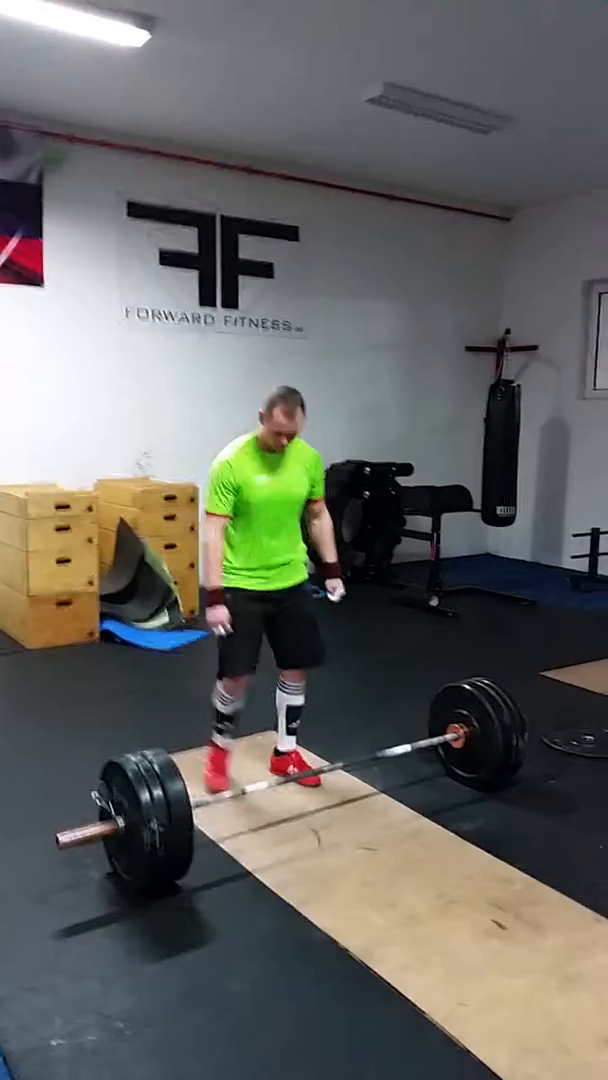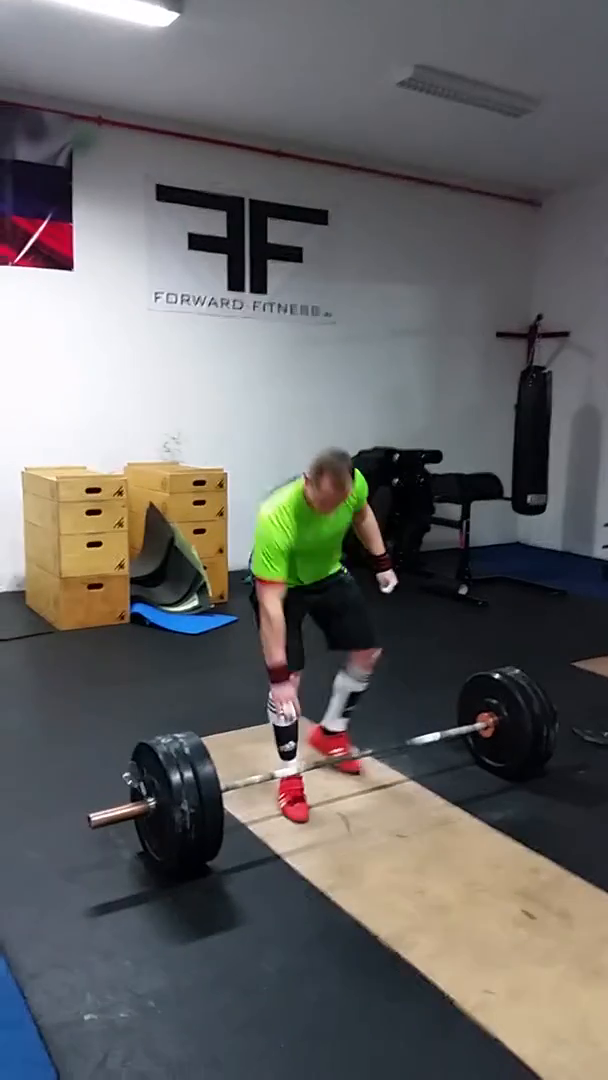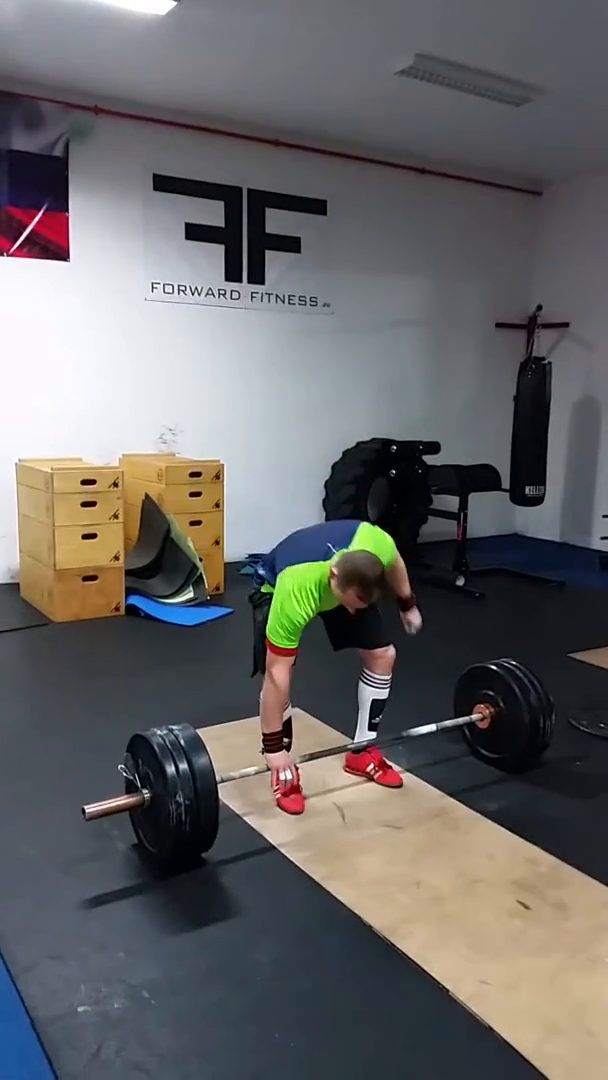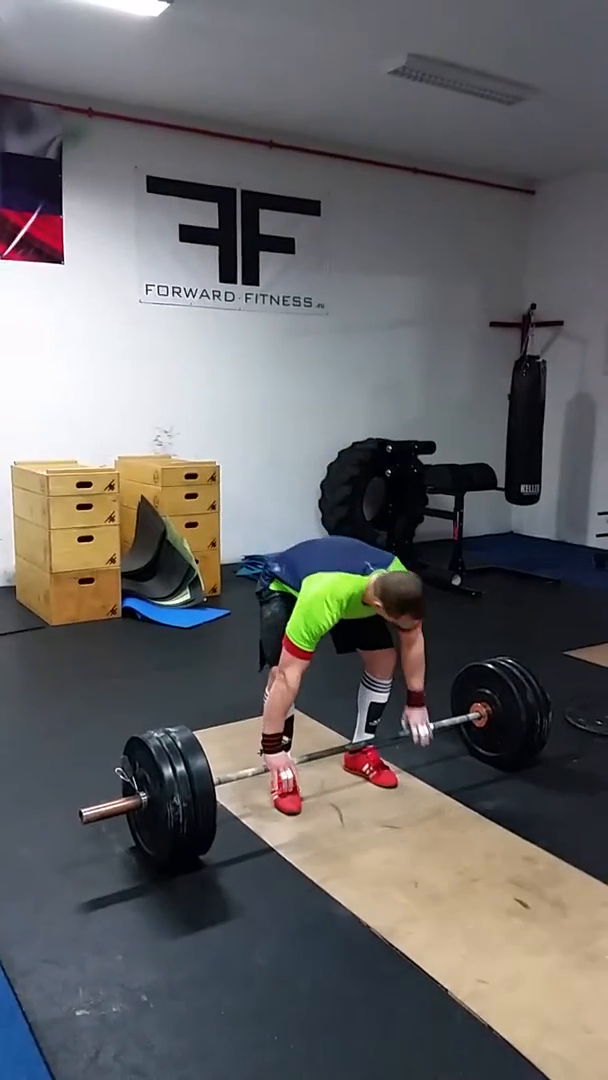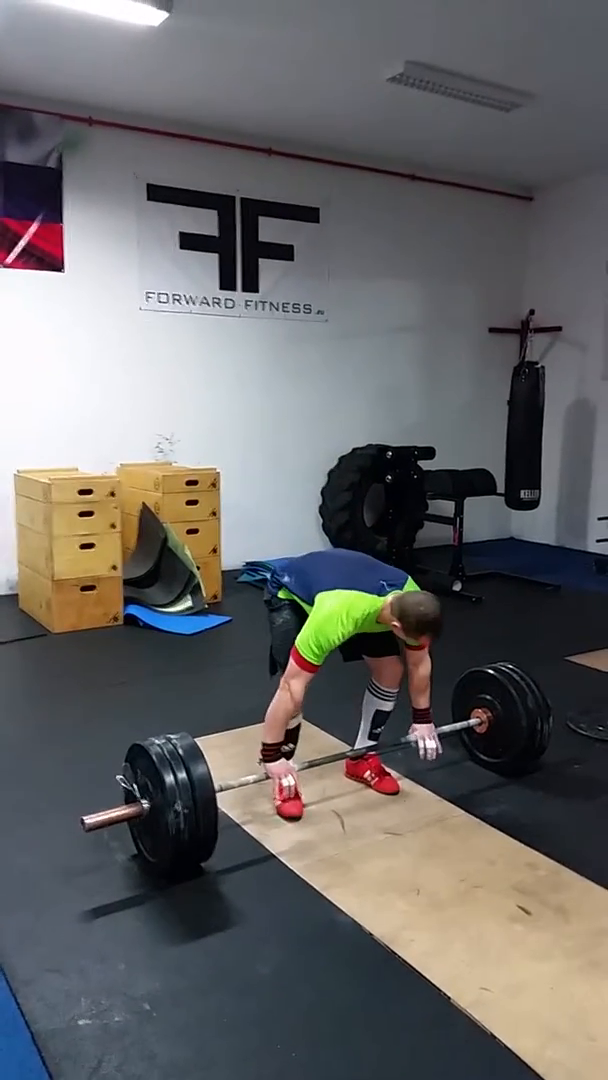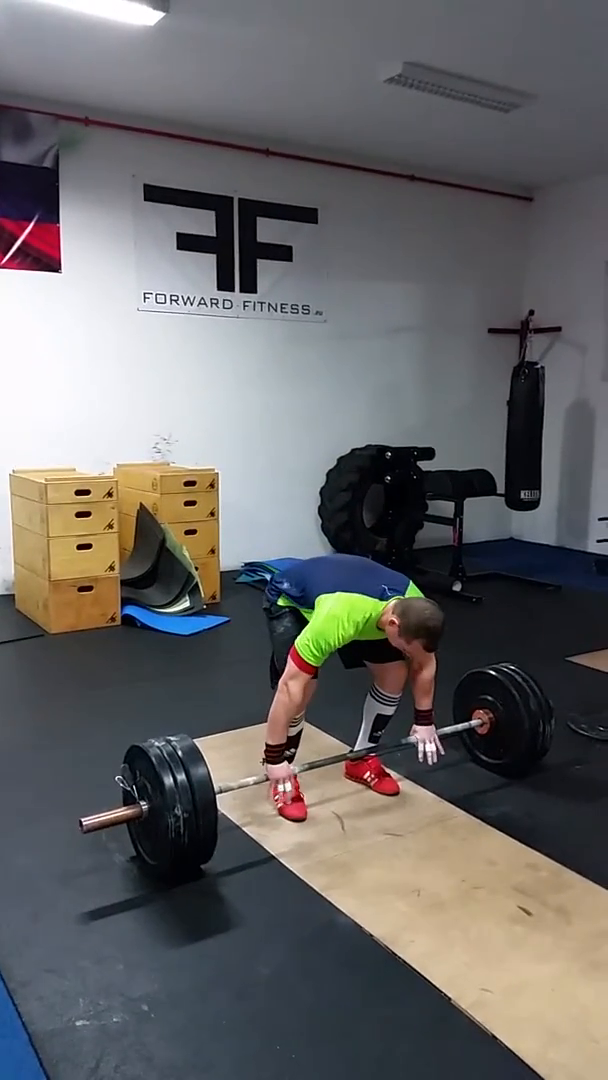
dt=0.4s
person 1, frame 1
left shoulder: (309, 458)
right shoulder: (231, 463)
left elbow: (317, 515)
right elbow: (213, 533)
left wrist: (332, 568)
right wrist: (215, 598)
left hip: (291, 584)
right hip: (239, 586)
left knee: (295, 671)
right knee: (236, 675)
left ankle: (286, 751)
right ankle: (220, 745)
person 1, frame 2
left shoulder: (353, 484)
right shoulder: (276, 519)
left elbow: (364, 515)
right elbow: (273, 605)
left wrist: (381, 563)
right wrist: (277, 677)
left hip: (328, 575)
right hip: (279, 580)
left knee: (367, 652)
right knee: (289, 676)
left ankle: (330, 732)
right ankle: (290, 776)
person 1, frame 3
left shoulder: (376, 546)
right shoulder: (293, 594)
left elbow: (396, 567)
right elbow: (277, 675)
left wrist: (407, 604)
right wrist: (273, 746)
right hip: (275, 584)
left knee: (382, 654)
right knee: (278, 672)
left ankle: (362, 752)
right ankle: (284, 769)
person 1, frame 4
left shoulder: (401, 586)
right shoulder: (323, 599)
left elbow: (412, 644)
right elbow: (288, 675)
left wrist: (416, 703)
right wrist: (271, 747)
right hip: (283, 584)
left knee: (384, 659)
right knee: (280, 670)
left ankle: (360, 751)
right ankle: (281, 769)
person 1, frame 5
left shoulder: (413, 604)
right shoulder: (337, 615)
left elbow: (419, 664)
right elbow: (291, 685)
left wrist: (422, 719)
right wrist: (270, 756)
right hip: (290, 592)
left knee: (391, 668)
right knee: (296, 680)
left ankle: (362, 758)
right ankle: (284, 775)
person 1, frame 6
left shoulder: (414, 610)
right shoulder: (338, 618)
left elbow: (424, 665)
right elbow: (290, 687)
left wrist: (424, 720)
right wrist: (273, 758)
right hip: (290, 601)
left knee: (395, 673)
right knee: (302, 689)
left ankle: (361, 760)
right ankle: (284, 778)
